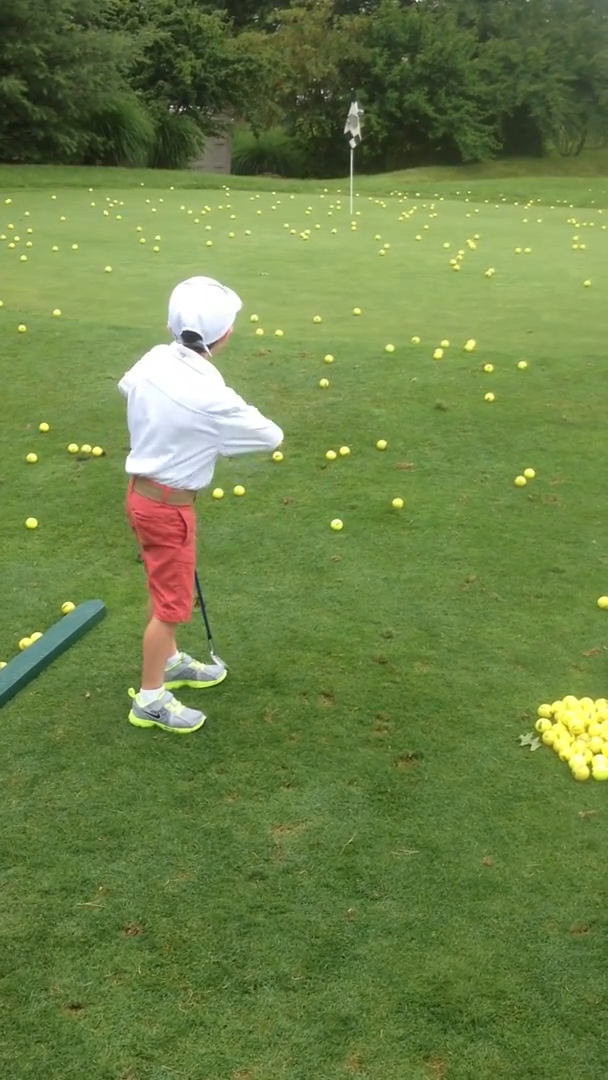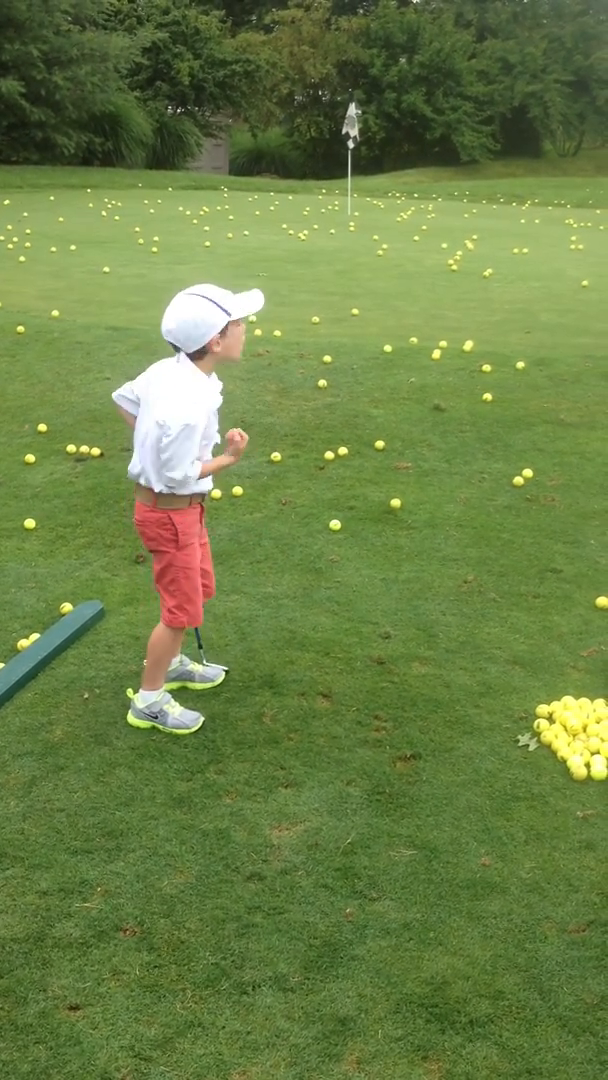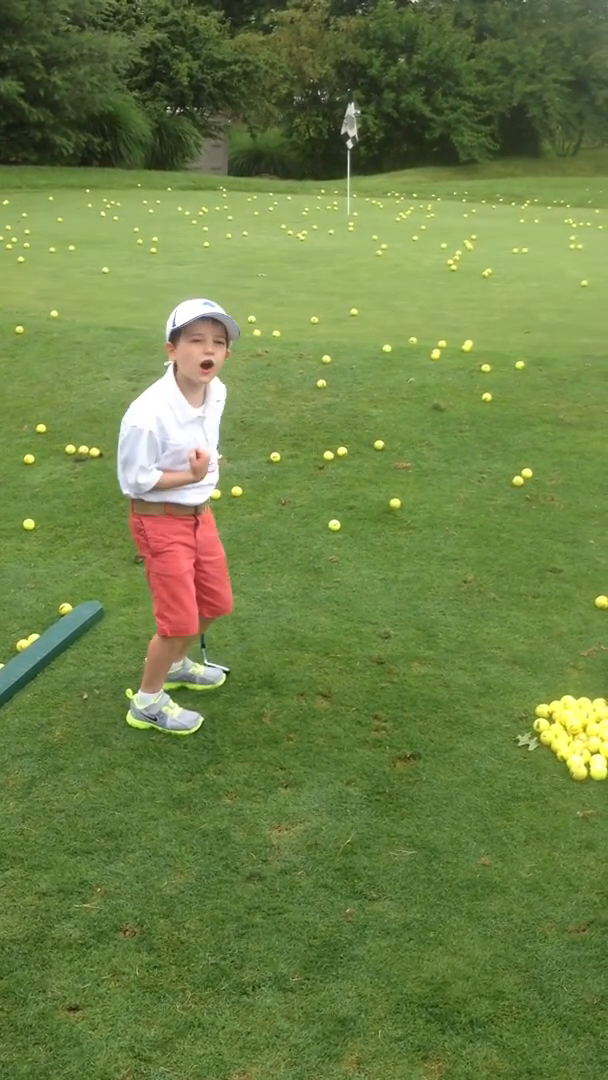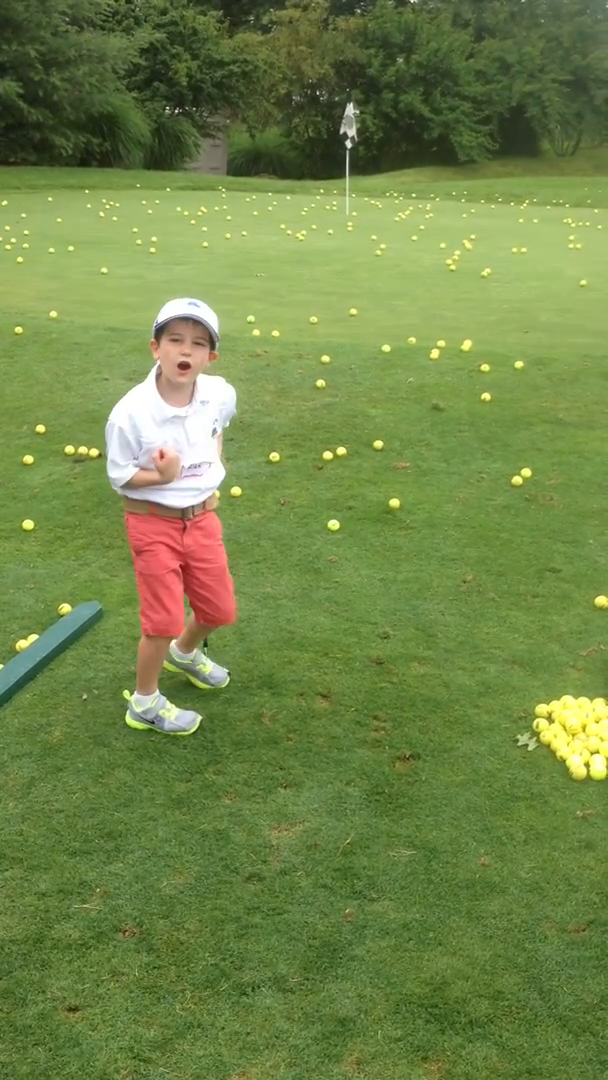
dt=0.2s
person 1, frame 1
left shoulder: (155, 359)
right shoulder: (211, 397)
left elbow: (128, 390)
right elbow: (268, 437)
right wrist: (248, 412)
left hip: (142, 490)
right hip: (168, 506)
left knee: (164, 590)
right knee: (170, 602)
left ankle: (169, 660)
right ankle: (151, 698)
person 1, frame 2
left shoulder: (165, 371)
right shoulder: (183, 405)
left elbow: (123, 402)
right elbow: (172, 478)
right wrist: (227, 458)
left hip: (187, 507)
right hip: (169, 513)
left knee: (193, 591)
right knee: (183, 610)
left ankle: (171, 662)
right ankle: (148, 699)
person 1, frame 3
left shoulder: (215, 392)
right shoulder: (148, 414)
right elbow: (134, 481)
right wrist: (187, 477)
left hip: (200, 514)
right hip: (160, 523)
left knee: (216, 603)
right knee: (180, 621)
left ankle: (175, 664)
right ankle: (147, 701)
person 1, frame 4
left shoulder: (220, 393)
right shoulder: (129, 413)
right elbow: (119, 474)
left wrist: (213, 464)
right wrist: (161, 477)
left hip: (202, 518)
right hip: (151, 524)
left knee: (219, 610)
right knee: (163, 624)
left ankle: (186, 652)
right ankle: (144, 703)
